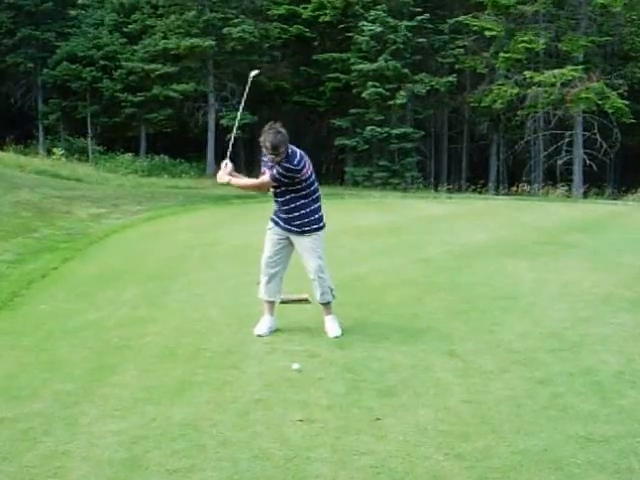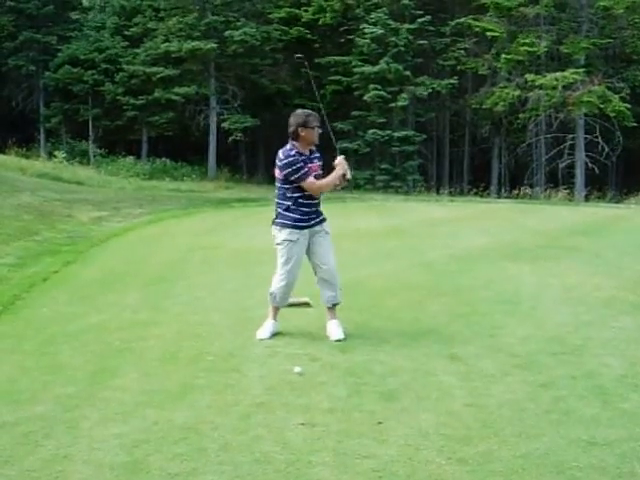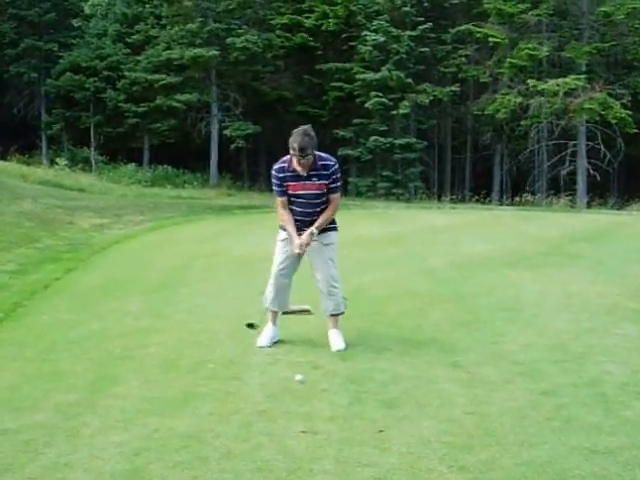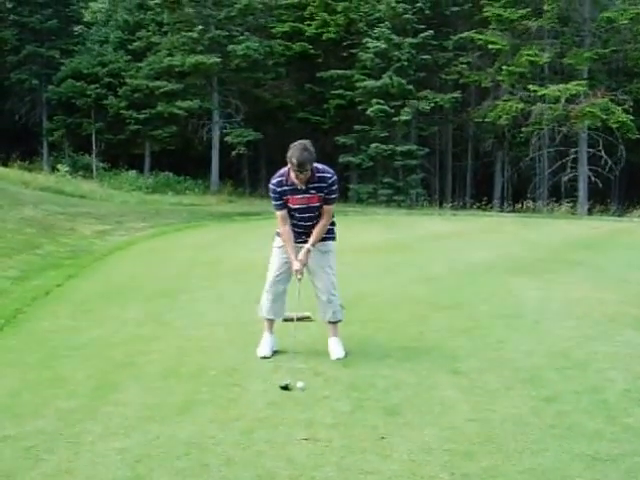
dt=1s
person 1, frame 1
left shoulder: (293, 162)
right shoulder: (269, 155)
left elbow: (260, 185)
right elbow: (263, 187)
left wrist: (228, 180)
right wrist: (232, 174)
left hip: (307, 225)
right hip: (280, 222)
left knee: (317, 270)
right knee: (269, 266)
left ankle: (329, 316)
right ankle: (268, 317)
person 1, frame 2
left shoulder: (313, 152)
right shoulder: (289, 157)
left elbow: (320, 185)
right elbow: (316, 189)
left wrist: (339, 176)
right wrist: (339, 170)
left hip: (316, 224)
right hip: (291, 227)
left knee: (328, 270)
right knee: (286, 274)
left ankle: (332, 320)
right ankle: (272, 320)
person 1, frame 3
left shoulder: (329, 165)
right shoulder: (280, 169)
left elbow: (334, 203)
right elbow: (282, 208)
left wrist: (312, 231)
right wrist: (294, 236)
left hip: (322, 232)
right hip: (290, 232)
left knee: (328, 280)
right knee: (279, 276)
left ankle: (334, 329)
right ankle: (271, 326)
person 1, frame 4
left shoulder: (328, 177)
right shoulder: (277, 182)
left elbow: (326, 217)
right elbow: (283, 222)
left wrist: (308, 249)
right wrist: (293, 257)
left hip: (320, 240)
right hip: (286, 240)
left knee: (327, 288)
right knee: (274, 284)
left ankle: (334, 338)
right ankle: (268, 336)
